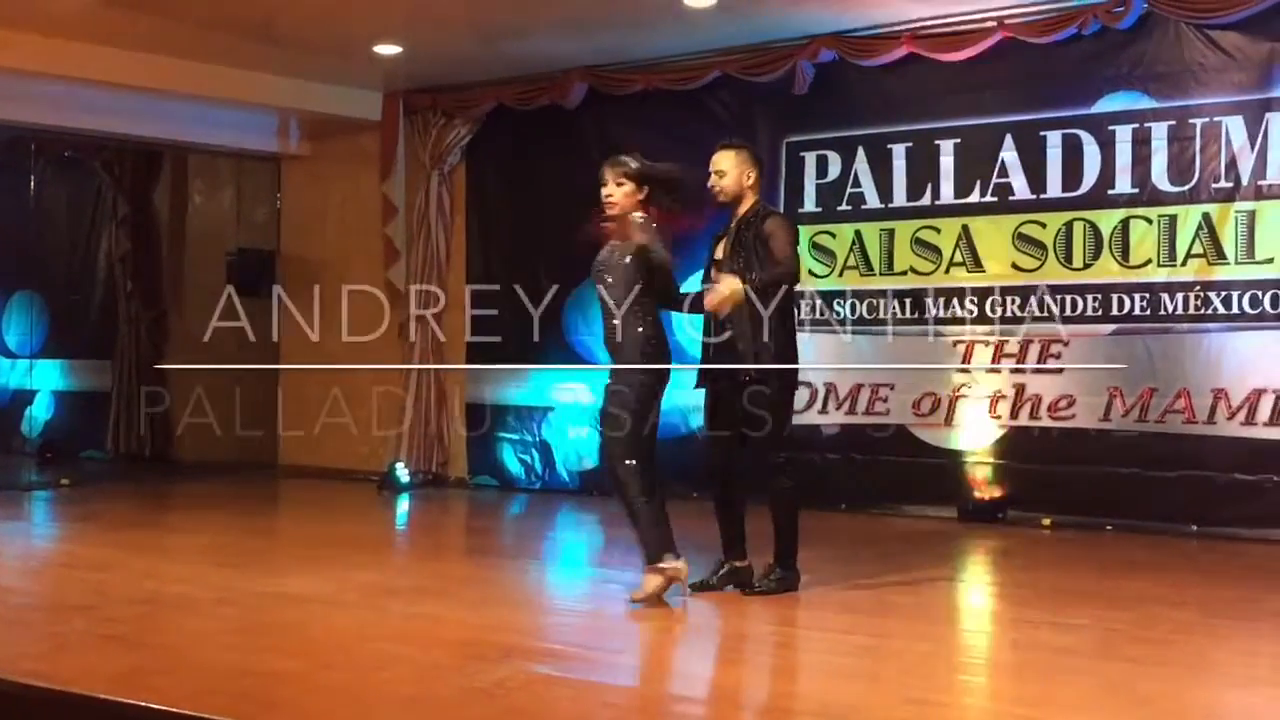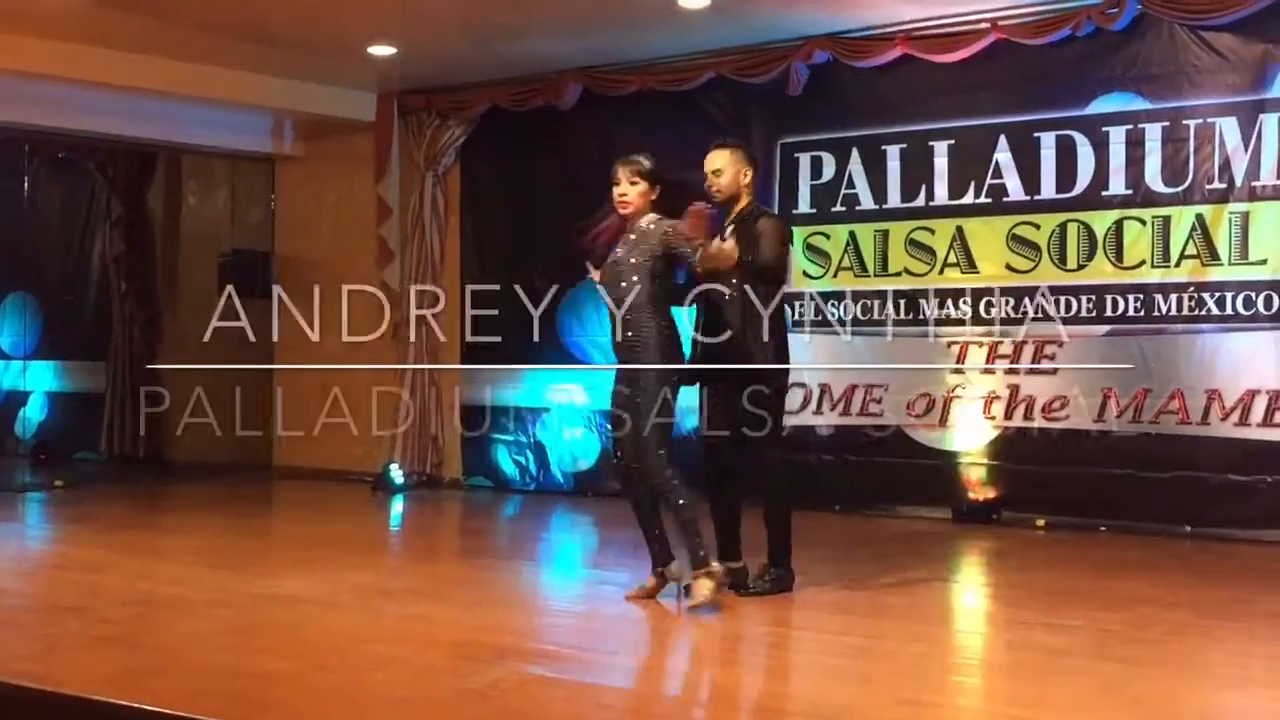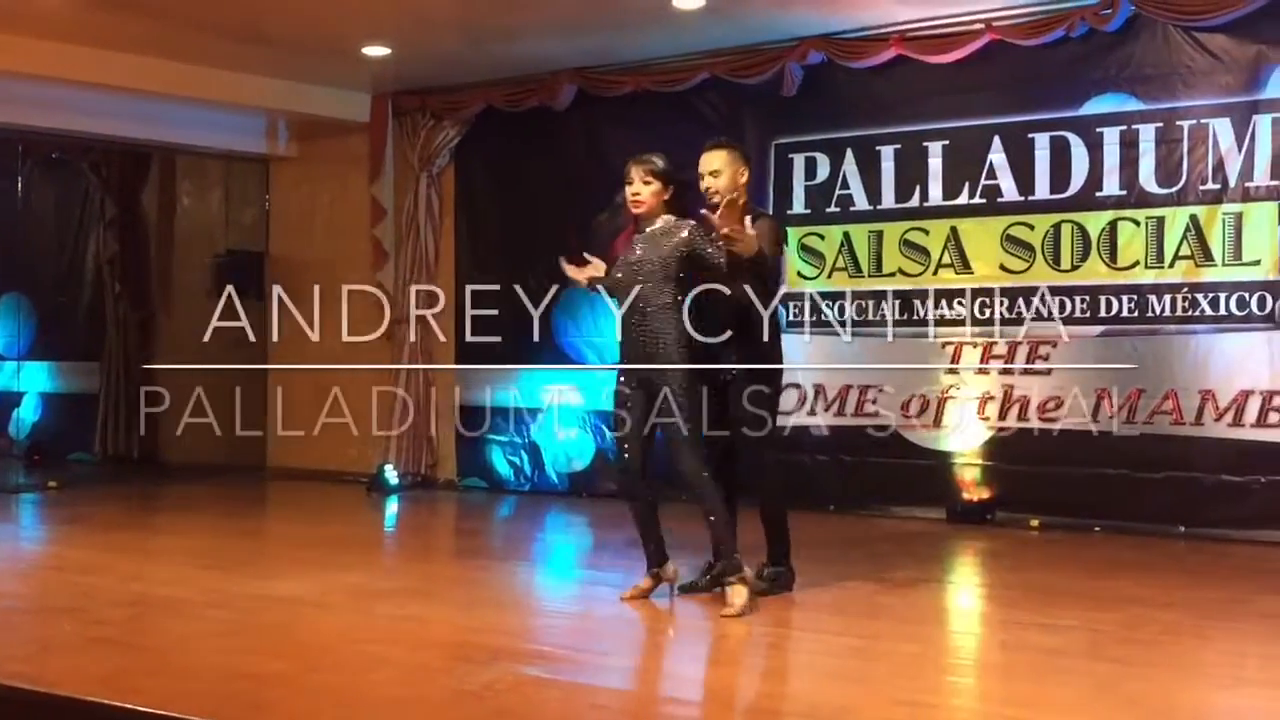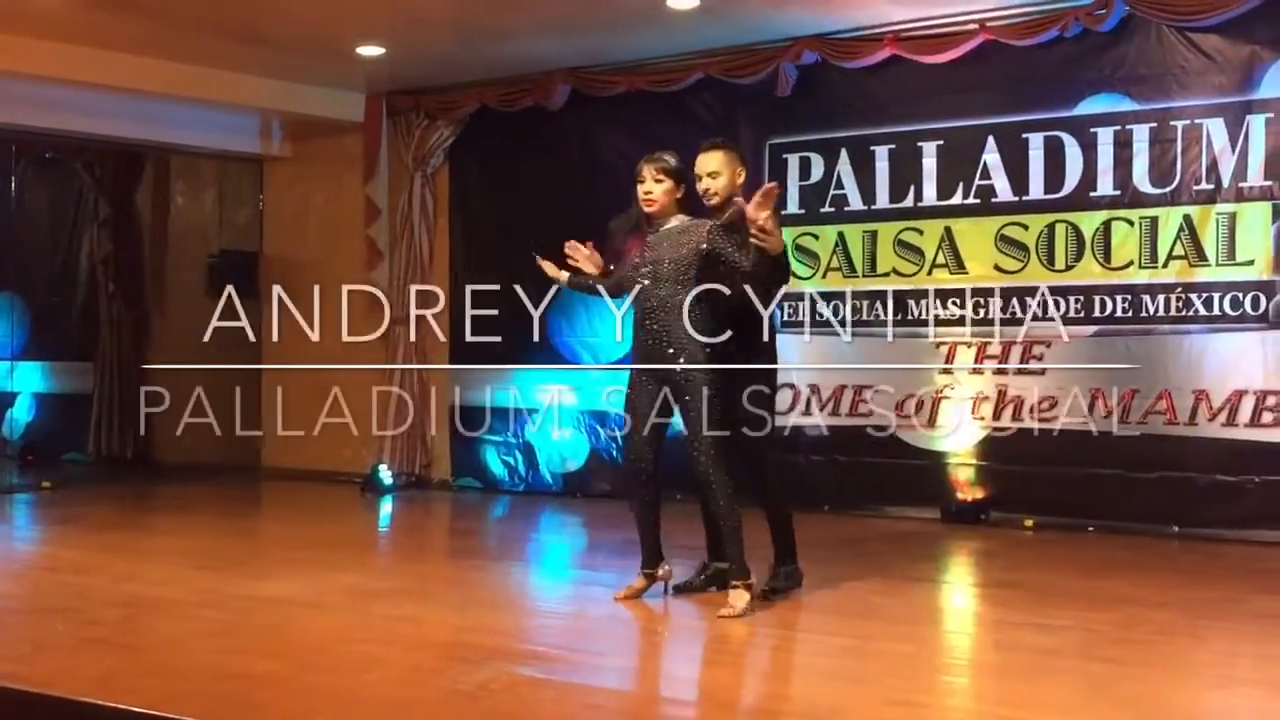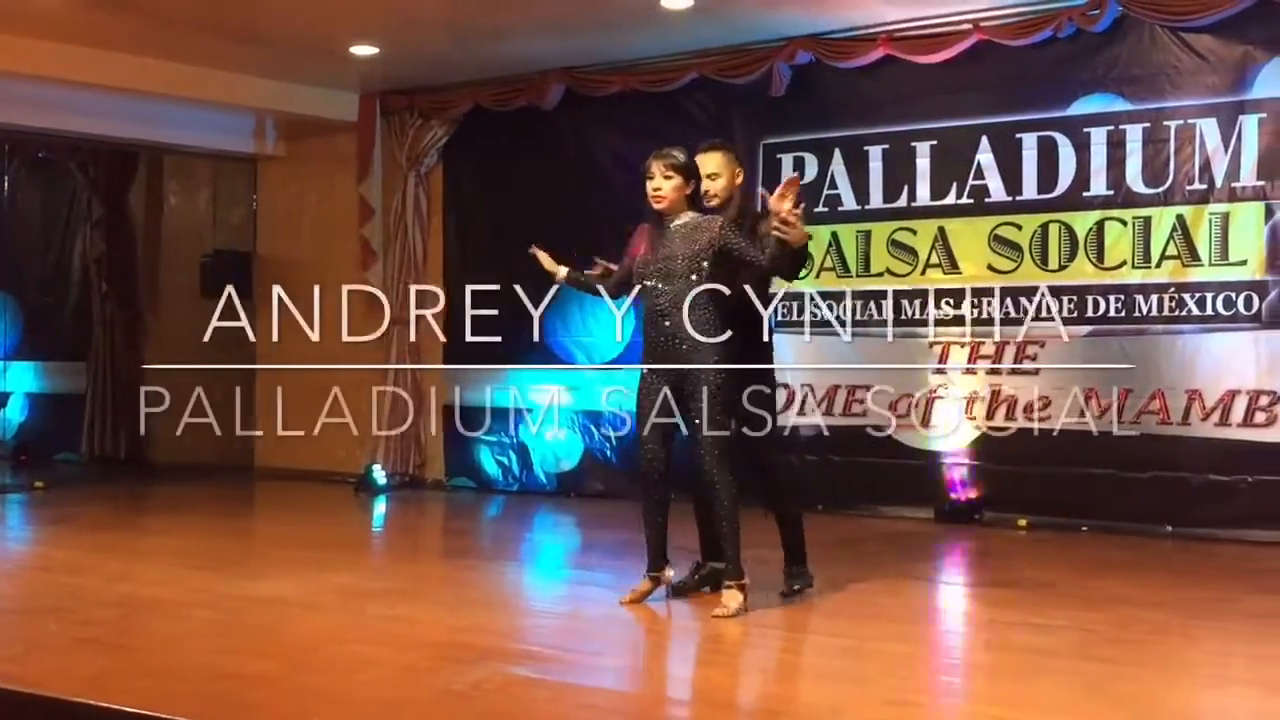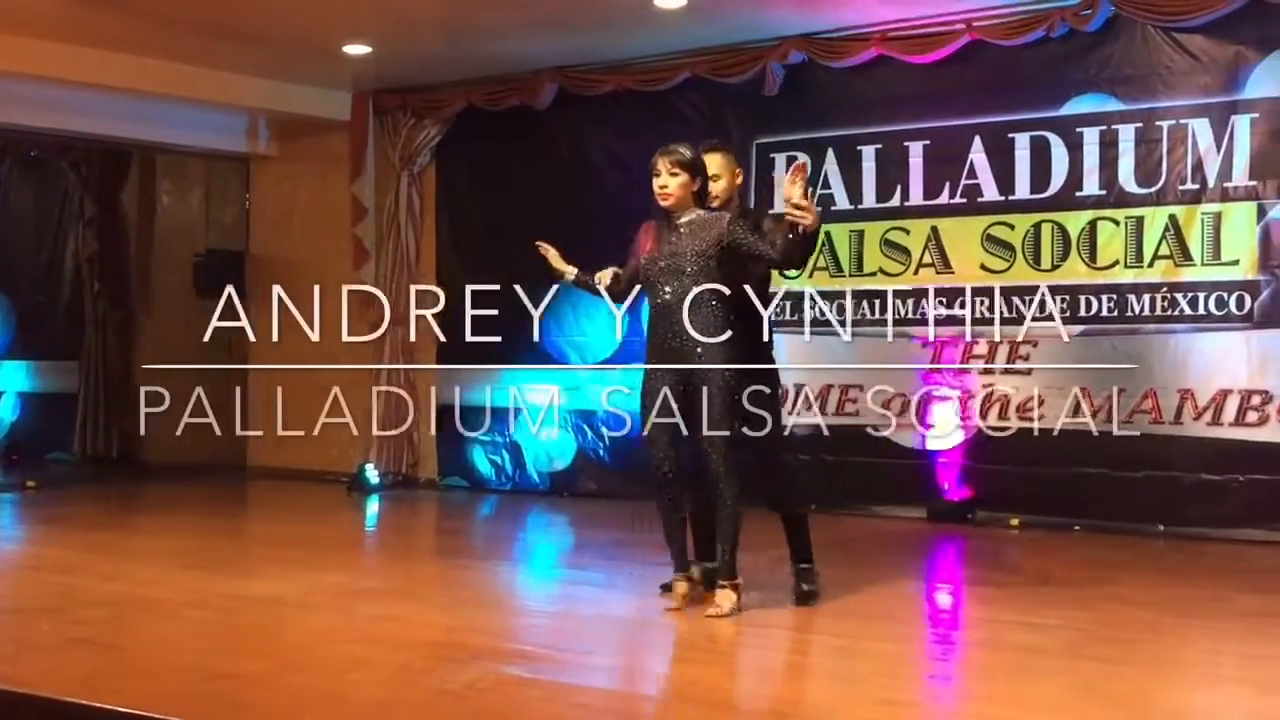
dt=0.1s
person 1, frame 1
left shoulder: (645, 228)
right shoulder: (618, 234)
left elbow: (665, 270)
left wrist: (637, 242)
left hip: (641, 355)
right hip: (631, 357)
left knee: (620, 455)
right knee: (633, 456)
left ankle: (663, 559)
right ankle: (663, 558)
person 1, frame 2
left shoulder: (665, 231)
right shoulder: (624, 238)
left elbow: (702, 265)
left wrist: (700, 243)
right wrist: (605, 280)
left hip: (653, 355)
right hip: (631, 360)
left knee: (651, 459)
right knee: (629, 463)
left ankle: (703, 565)
right ankle: (663, 567)
person 1, frame 3
left shoulder: (686, 232)
right shoulder: (631, 242)
left elbow: (727, 269)
right wrist: (591, 279)
left hip: (675, 359)
right hip: (634, 363)
left knee: (689, 463)
right knee: (629, 466)
left ankle: (735, 574)
right ankle: (658, 566)
person 1, frame 4
left shoulder: (703, 231)
right shoulder: (639, 240)
left elbow: (749, 268)
right elbow: (616, 287)
right wrist: (565, 277)
left hip: (691, 358)
right hip: (647, 363)
left knee: (707, 464)
right knee: (640, 465)
left ankle: (739, 578)
right ankle: (652, 567)
person 1, frame 5
left shoulder: (714, 228)
right shoulder: (644, 237)
left elbow: (766, 264)
right elbow: (613, 286)
right wrist: (560, 272)
left hip: (703, 357)
right hip: (656, 361)
left knee: (713, 463)
right knee: (650, 464)
left ankle: (733, 580)
right ankle: (656, 569)
person 1, frame 6
left shoulder: (721, 225)
right shoulder: (649, 234)
left elbow: (777, 256)
right elbow: (620, 289)
right wrist: (568, 271)
left hip: (710, 355)
right hip: (661, 359)
left knee: (716, 462)
right knee: (664, 464)
left ankle: (728, 580)
right ankle: (682, 571)
person 2, frame 1
left shoulder: (772, 225)
right shoulder: (725, 233)
left elbow: (787, 271)
left wrist: (742, 284)
left hip: (766, 365)
right hip: (726, 364)
left knee: (769, 462)
right knee: (722, 462)
left ankle: (785, 566)
right ankle: (735, 562)
person 2, frame 2
left shoulder: (765, 225)
right shoulder: (716, 232)
left elbow: (770, 270)
right elbow: (698, 292)
left wrist: (735, 261)
left hip: (757, 364)
right hip: (718, 363)
left knee: (761, 462)
right knee: (717, 463)
left ankle: (779, 566)
right ankle: (731, 563)
person 2, frame 3
left shoulder: (760, 226)
right shoulder: (706, 231)
left elbow: (766, 279)
left wrist: (749, 252)
left hip: (752, 365)
left knee: (756, 461)
right knee: (717, 463)
left ankle: (779, 565)
right ankle: (720, 563)
person 2, frame 4
left shoulder: (754, 228)
left elbow: (773, 281)
left wrist: (777, 250)
right wrist: (604, 271)
left hip: (747, 363)
left knee: (752, 462)
left ankle: (787, 564)
right ankle: (718, 562)
person 2, frame 5
left shoulder: (758, 228)
left elbow: (785, 268)
left wrist: (798, 242)
right wrist: (611, 273)
left hip: (747, 364)
left knee: (757, 461)
left ankle: (797, 562)
right ankle: (711, 561)
person 2, frame 6
left shoulder: (758, 226)
left elbow: (791, 256)
left wrist: (808, 227)
left hip: (746, 363)
left knee: (764, 464)
left ankle: (803, 564)
right ankle: (703, 560)
